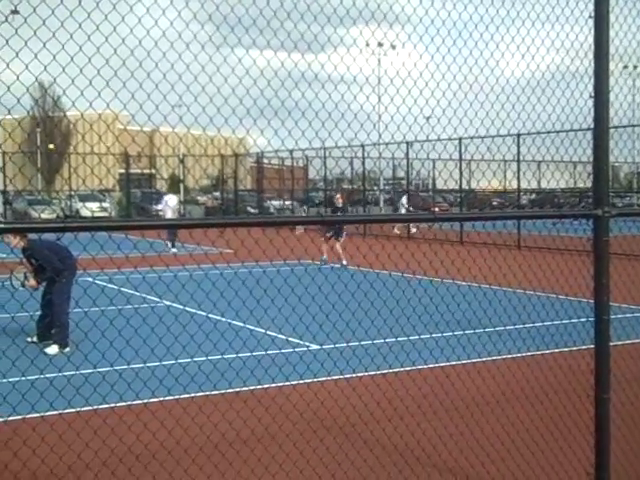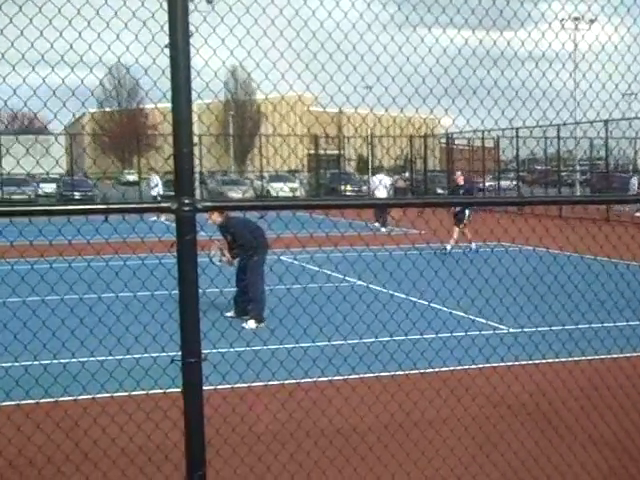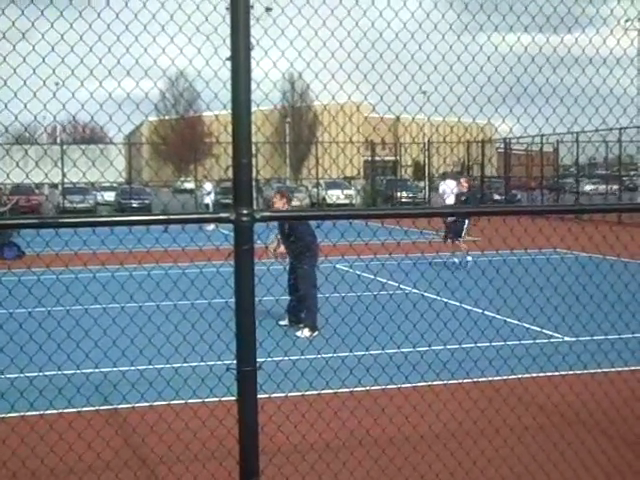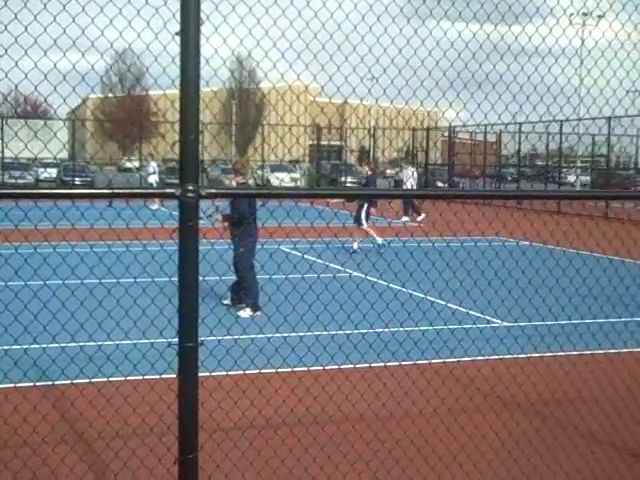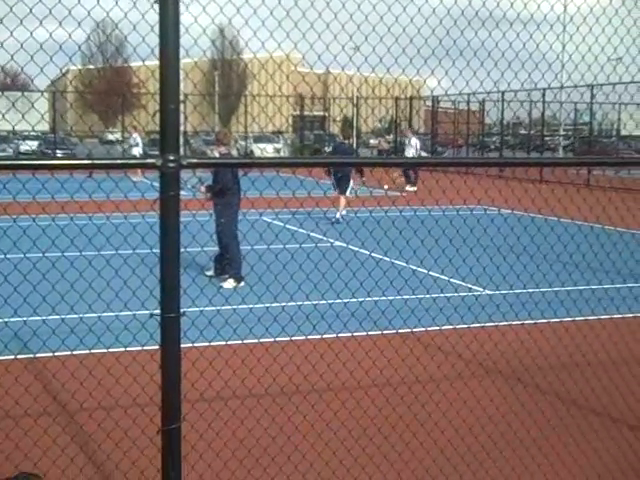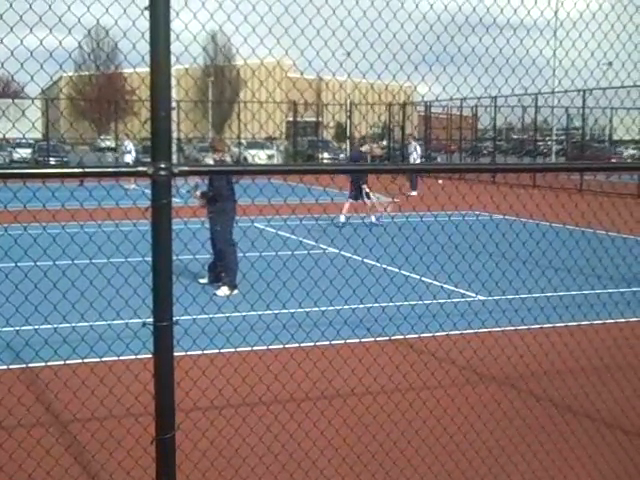
dt=0.7s
person 1, frame 1
left shoulder: (36, 247)
right shoulder: (26, 250)
left elbow: (56, 267)
right elbow: (41, 266)
left wrist: (37, 280)
right wrist: (33, 278)
left hip: (66, 268)
right hip: (55, 270)
left knee: (59, 304)
right knee: (46, 302)
left ankle: (61, 343)
right ankle: (43, 335)
person 1, frame 2
left shoulder: (234, 224)
right shoulder: (223, 226)
left elbow: (249, 244)
right elbow: (233, 243)
left wrist: (232, 256)
right wrist: (227, 251)
left hip: (257, 247)
right hip: (248, 248)
left knee: (254, 282)
right knee: (241, 279)
left ankle: (257, 318)
right ankle: (240, 310)
person 1, frame 3
left shoulder: (295, 218)
right shoulder: (282, 218)
left elbow: (305, 242)
left wrist: (287, 250)
right wrist: (279, 244)
left hip: (307, 256)
right hip: (296, 257)
left knee: (307, 291)
right knee: (293, 288)
left ankle: (311, 327)
right ankle: (294, 317)
person 1, frame 4
right shoulder: (245, 189)
left elbow: (241, 214)
left wrist: (224, 217)
right wrist: (230, 220)
left hip: (245, 235)
right hip: (243, 234)
left knee: (246, 269)
right knee: (240, 267)
left ankle: (253, 306)
right ankle: (237, 297)
person 1, frame 5
right shoulder: (228, 159)
left elbow: (224, 184)
left wrist: (208, 189)
right wrist: (213, 191)
left hip: (227, 205)
right hip: (225, 203)
left knee: (229, 239)
right knee: (223, 237)
left ankle: (236, 277)
right ankle: (220, 267)
person 1, frame 6
right shoulder: (222, 165)
left elbow: (219, 191)
left wrist: (202, 195)
right wrist: (207, 197)
left hip: (223, 212)
right hip: (219, 211)
left knee: (226, 246)
right knee: (218, 244)
left ankle: (230, 284)
right ankle: (215, 274)
